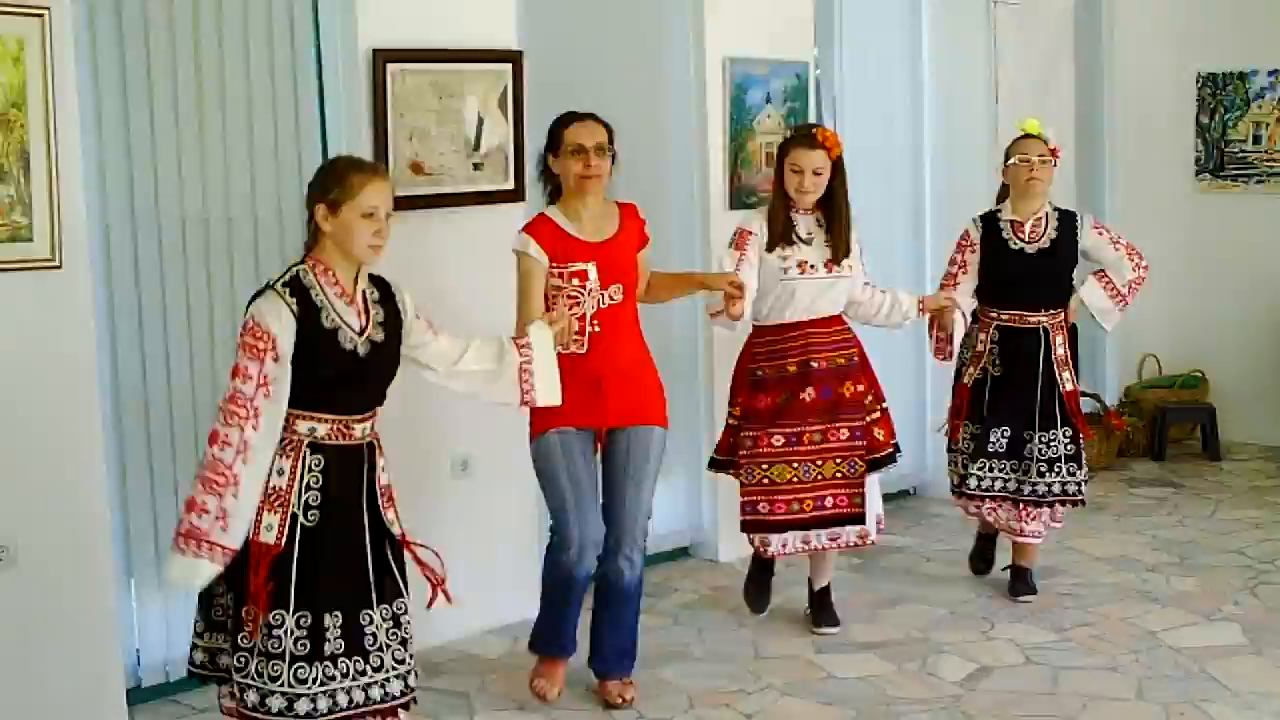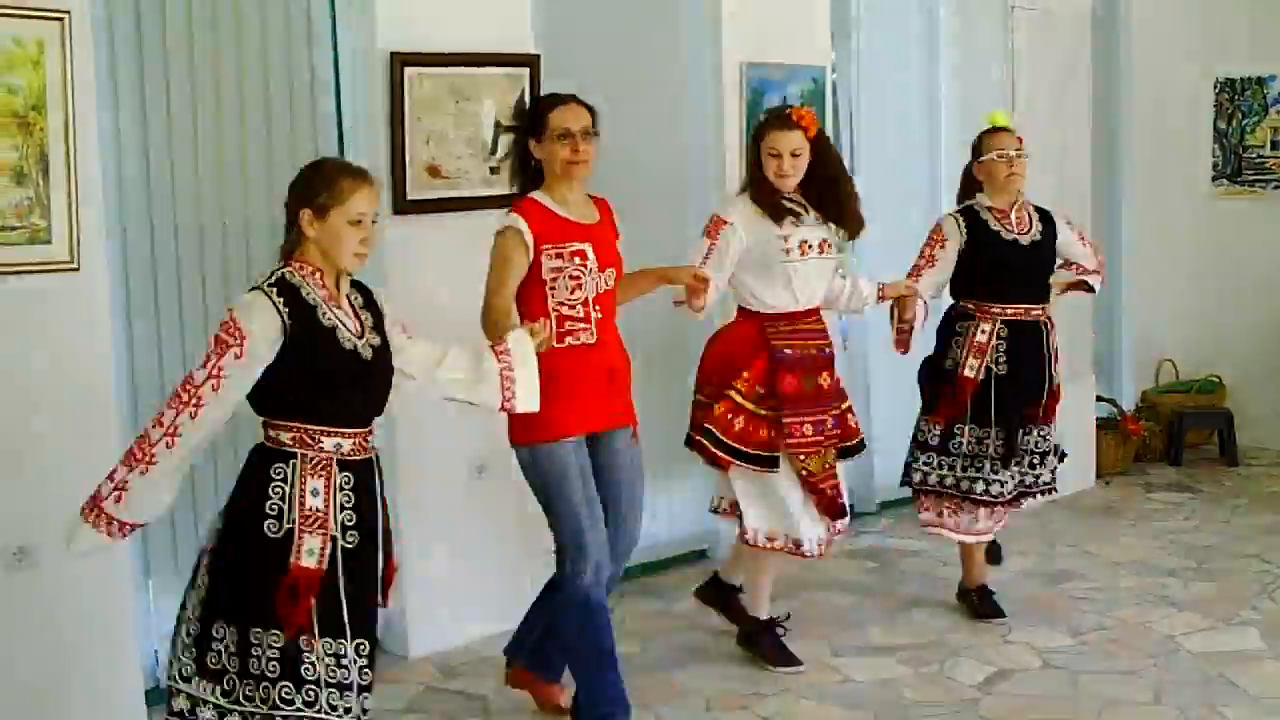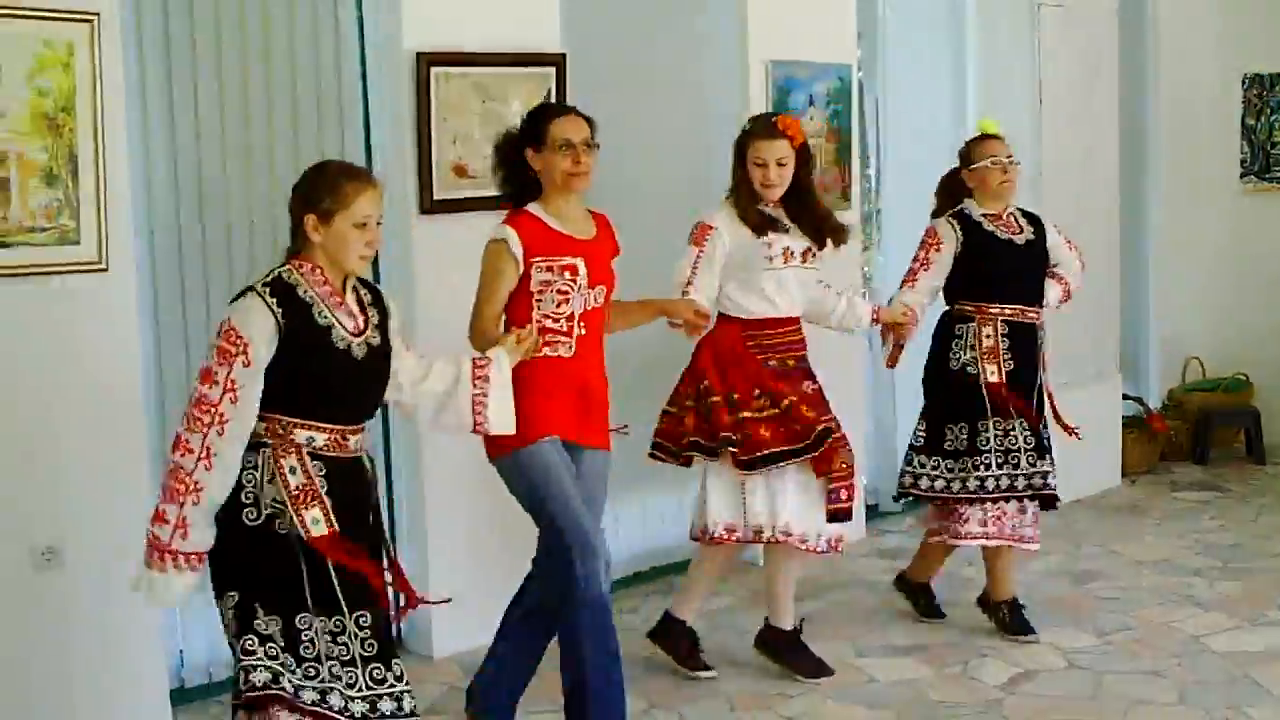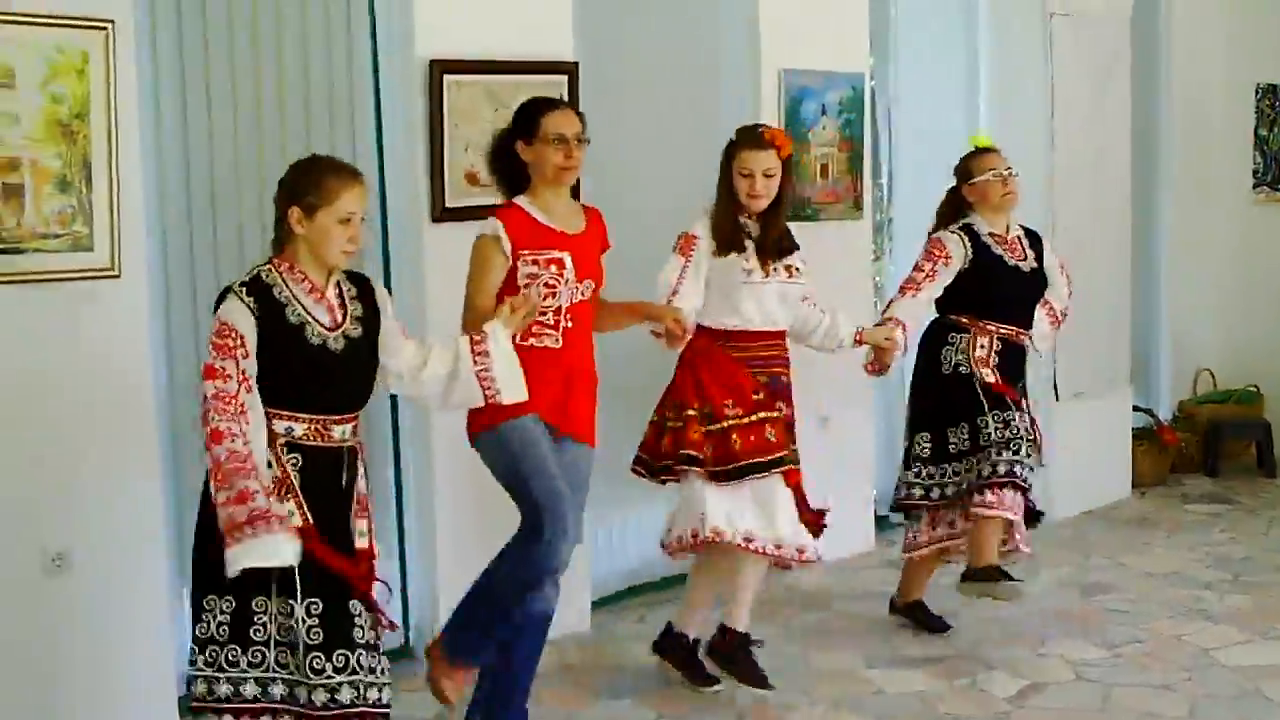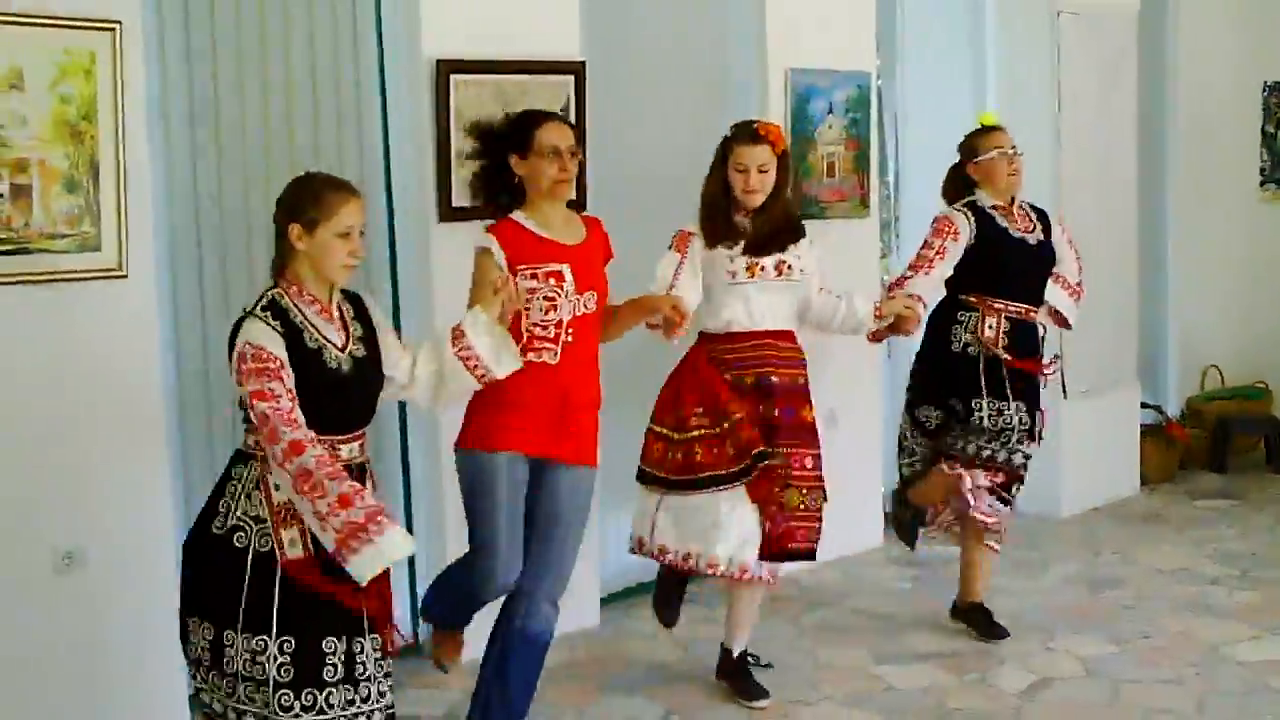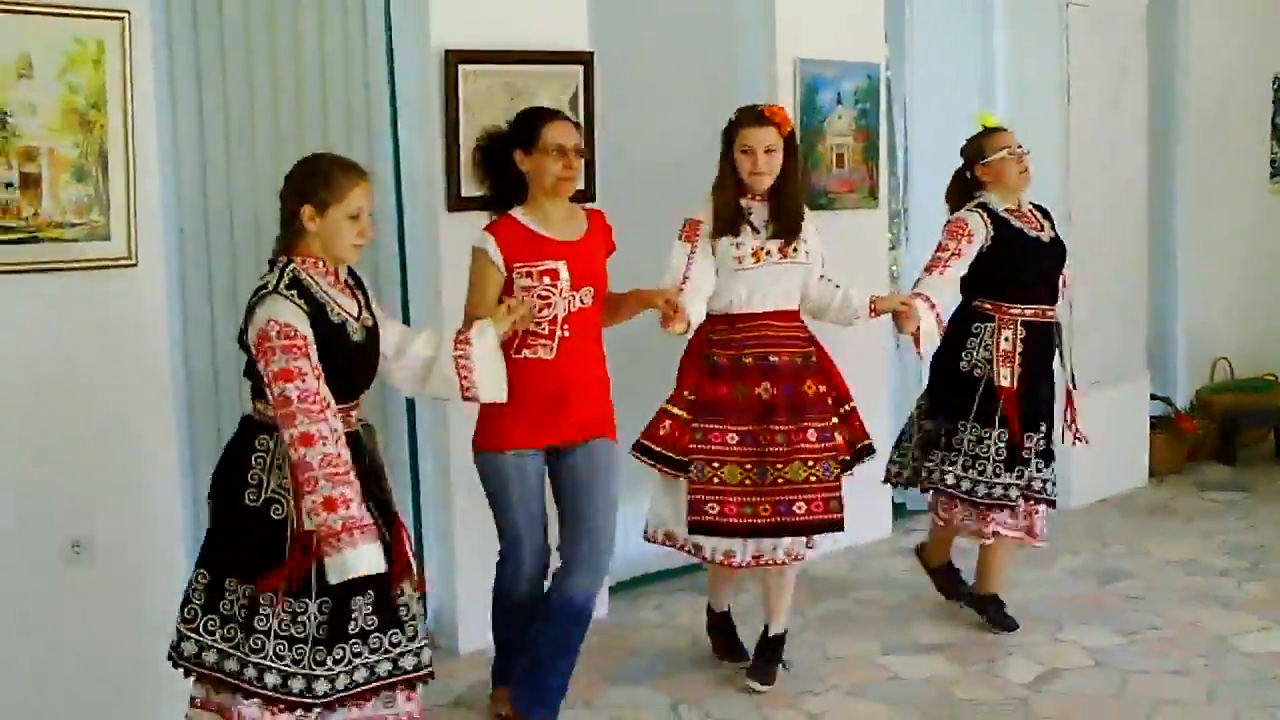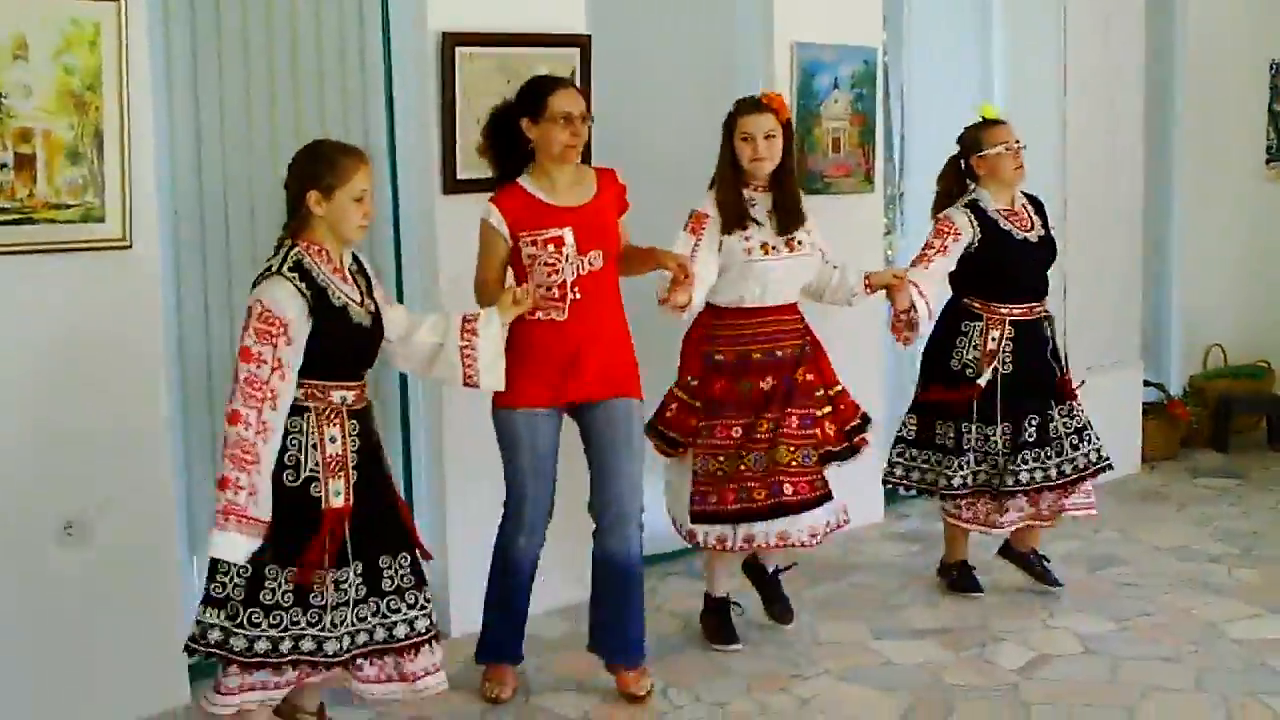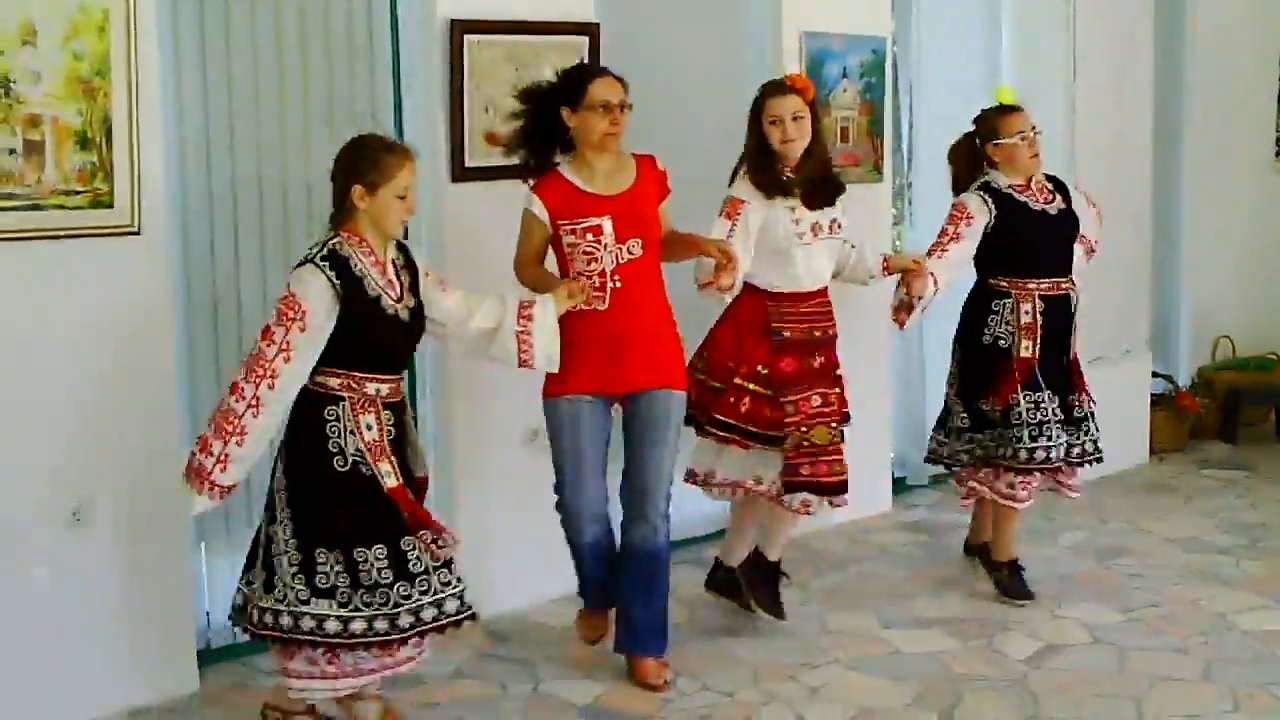
dt=0.2s
person 1, frame 1
left shoulder: (631, 221)
right shoulder: (538, 238)
right elbow: (529, 326)
left wrist: (704, 280)
left hip: (635, 396)
right hip: (564, 403)
left knee: (626, 541)
right knee: (578, 537)
left ankle: (613, 662)
right ankle: (553, 646)
person 1, frame 2
left shoulder: (603, 214)
right shoulder: (522, 224)
right elbow: (496, 313)
left wrist: (670, 275)
left hip: (611, 398)
right hip: (549, 409)
left knee: (618, 547)
right knee: (589, 557)
left ankle: (531, 657)
person 1, frame 3
left shoulder: (601, 231)
right shoulder: (515, 235)
right elbow: (481, 327)
left wrist: (666, 307)
left hip: (586, 417)
right hip: (527, 420)
left knee: (562, 569)
right knee: (585, 553)
person 1, frame 4
left shoulder: (593, 225)
right shoulder: (504, 229)
right elbow: (474, 318)
left wrist: (646, 310)
left hip: (573, 409)
right hip: (509, 402)
left knee: (548, 568)
right knee: (553, 522)
right ankle: (456, 646)
person 1, frame 5
left shoulder: (595, 237)
right shoulder: (498, 242)
left wrist: (647, 307)
right wrist: (500, 319)
left hip: (573, 430)
right hip: (502, 424)
left knee: (541, 590)
right knee: (496, 569)
right ankle: (443, 611)
person 1, frame 6
left shoulder: (597, 227)
right shoulder: (500, 239)
right elbow: (475, 328)
left wrist: (646, 298)
right wrist: (504, 326)
left hip: (587, 414)
right hip: (512, 419)
left knee: (593, 554)
right knee: (524, 559)
person 1, frame 7
left shoulder: (609, 188)
right shoulder: (507, 207)
right elbow: (486, 288)
left wrist: (658, 257)
left hip: (610, 370)
right hip: (532, 377)
left knee: (620, 511)
right knee: (527, 520)
left ankle: (622, 650)
right ankle: (501, 654)
person 1, frame 8
left shoulder: (651, 174)
right shoulder: (548, 195)
right elbow: (526, 267)
left wrist: (700, 244)
right wrist: (558, 292)
left hip: (655, 360)
right hip: (580, 364)
left knee: (649, 502)
right knee: (580, 499)
left ankle: (644, 640)
right ankle: (599, 594)
person 2, frame 1
left shoulder: (387, 299)
right shoulder: (281, 306)
left elbow: (452, 360)
right elbow: (244, 421)
left wrist: (540, 339)
right wrist: (209, 528)
left hip: (359, 486)
right hip: (290, 490)
left knee: (359, 640)
right knee: (283, 648)
person 2, frame 2
left shoulder: (366, 306)
right shoulder: (268, 309)
left elbow: (433, 366)
right elbow: (195, 410)
left wrist: (516, 350)
right wrist: (121, 501)
left hip: (354, 502)
right hip: (290, 505)
left knee: (329, 668)
person 2, frame 3
left shoulder: (370, 305)
right shoulder: (262, 309)
left elbow: (414, 383)
right elbow: (210, 428)
left wrist: (497, 360)
right wrist: (177, 539)
left hip: (344, 491)
right hip: (277, 499)
person 2, frame 4
left shoulder: (366, 298)
right shoulder: (244, 306)
left elbow: (418, 374)
right elbow: (230, 425)
left wrist: (497, 332)
right wrist: (254, 522)
left hip: (339, 487)
right hip: (272, 490)
left knee: (328, 644)
right knee: (261, 660)
person 2, frame 5
left shoulder: (358, 312)
right shoulder: (262, 333)
left elbow: (413, 376)
right elbow: (291, 447)
left wrist: (481, 323)
right wrist: (362, 528)
left hip: (341, 492)
right hip: (271, 517)
left knee: (334, 666)
person 2, frame 6
left shoulder: (349, 287)
right shoulder: (282, 307)
left elbow: (404, 356)
right elbow: (306, 426)
left wrist: (489, 331)
right wrist: (341, 527)
left hip: (348, 464)
right hip: (279, 479)
left knee: (366, 616)
right knee: (267, 634)
person 2, frame 7
left shoulder: (352, 272)
right shoulder: (286, 287)
left elbow: (411, 340)
right elbow: (255, 404)
left wrist: (498, 316)
right wrist: (239, 503)
left hip: (350, 451)
right hip: (302, 455)
left knee: (349, 596)
right knee: (290, 604)
person 2, frame 8
left shoulder: (400, 262)
right shoulder: (321, 277)
left elbow: (465, 317)
right elbow: (269, 376)
left wrist: (550, 307)
right wrist: (216, 464)
left hip: (383, 435)
right hip: (338, 444)
left knee: (345, 587)
right knee: (396, 579)
person 3, frame 1
left shoulder: (838, 229)
right shoulder: (757, 229)
left elbow: (859, 297)
right elbow: (736, 293)
left wrist: (920, 304)
right wrist: (729, 309)
left hip: (836, 359)
right hip: (775, 362)
left knee: (839, 477)
right knee: (778, 486)
left ankle: (820, 590)
right ankle: (765, 552)
person 3, frame 2
left shoulder: (820, 211)
right shoulder: (740, 214)
right elbow: (705, 275)
left wrist: (884, 291)
right wrist: (697, 296)
left hip: (808, 349)
right hip: (759, 351)
left knee: (800, 483)
right knee: (776, 486)
left ankle: (728, 581)
right ankle: (758, 620)
person 3, frame 3
left shoulder: (800, 223)
right shoulder: (722, 222)
left elbow: (812, 298)
right elbow: (693, 290)
left wrist: (875, 313)
left hip: (784, 359)
right hip: (737, 360)
left knee: (742, 507)
right knee: (779, 497)
left ankle: (676, 622)
right ankle: (781, 630)
person 3, frame 4
left shoulder: (783, 241)
right shoulder: (704, 236)
left elbow: (799, 318)
right elbow: (676, 301)
left wrist: (860, 335)
right wrist: (674, 325)
left hip: (770, 378)
right hip: (718, 373)
left knee: (747, 518)
right knee: (767, 508)
left ankle: (682, 637)
right ankle: (733, 633)
person 3, frame 5
left shoulder: (793, 235)
right shoulder: (697, 234)
left elbow: (816, 306)
right elbow: (676, 298)
left wrist: (877, 309)
right wrist: (669, 319)
left hip: (784, 378)
right hip: (718, 375)
left knee: (774, 517)
right knee: (733, 511)
left ankle: (734, 654)
right ankle: (676, 569)
person 3, frame 6
left shoulder: (797, 219)
right shoulder: (707, 220)
right elbow: (689, 289)
left wrist: (874, 304)
right wrist: (678, 315)
left hip: (791, 360)
right hip: (726, 359)
left knee: (796, 502)
right knee: (723, 498)
left ankle: (773, 637)
right ankle: (721, 612)
person 3, frame 7
left shoulder: (793, 204)
right shoulder: (712, 208)
left elbow: (814, 273)
right elbow: (691, 274)
left wrist: (868, 280)
right wrist: (681, 294)
left hip: (789, 345)
right hip: (726, 349)
left knee: (789, 480)
right knee: (730, 485)
left ankle: (763, 561)
right ankle: (718, 602)
person 3, frame 8
left shoulder: (822, 184)
right shoulder: (748, 191)
right elbow: (729, 259)
left wrist: (889, 264)
right wrist: (719, 276)
left hip: (811, 326)
right hip: (764, 329)
left knee: (772, 464)
right knee: (802, 456)
left ankle: (731, 567)
right ankle: (763, 559)
person 4, frame 1
left shoulder: (1076, 226)
right shoulder: (980, 229)
left elbow: (1133, 267)
right elbow: (955, 291)
left wrist: (1080, 303)
right wrist: (945, 329)
left hip: (1047, 354)
right hip: (989, 352)
left knee: (1041, 459)
right knee: (983, 451)
left ankle: (1023, 563)
right ankle: (989, 525)
person 4, frame 2
left shoulder: (1049, 223)
right shoulder: (958, 225)
left elbow: (1088, 260)
right elbow: (924, 279)
left wrist: (1066, 281)
right wrist: (908, 312)
left hip: (1030, 350)
right hip: (974, 347)
left knee: (1013, 458)
right knee: (972, 454)
right ankle: (973, 580)
person 4, frame 3
left shoulder: (1036, 228)
right shoulder: (951, 229)
left elbow: (1071, 268)
right elbow: (917, 286)
left wrist: (1035, 305)
left hip: (1020, 356)
right hip: (970, 355)
left knee: (995, 470)
right knee: (989, 465)
left ankle: (918, 574)
right ankle: (1000, 593)
person 4, frame 4
left shoulder: (1034, 242)
right shoulder: (955, 241)
left elbow: (1059, 294)
right elbow: (915, 295)
left wrist: (1029, 333)
right wrist: (891, 339)
left hip: (1003, 369)
right hip: (959, 361)
left knee: (975, 473)
right knee: (998, 457)
left ankle: (909, 593)
right ankle: (981, 563)
person 4, frame 5
left shoulder: (1042, 220)
right shoulder: (959, 220)
left elbow: (1067, 268)
right elbow: (925, 271)
left wrist: (1046, 308)
right wrist: (905, 309)
left hip: (1019, 352)
right hip: (969, 344)
left knee: (995, 461)
right knee: (986, 443)
left ankle: (970, 598)
right ankle: (914, 495)
person 4, frame 6
left shoulder: (1042, 217)
right shoulder: (972, 222)
right elbow: (941, 274)
left wrist: (1043, 309)
right wrist: (917, 314)
left hip: (1034, 351)
right hip: (985, 351)
left knee: (1020, 469)
right knee: (978, 464)
left ankle: (987, 586)
right ankle: (937, 552)
person 4, frame 7
left shoulder: (1036, 209)
right shoulder: (962, 219)
right elbow: (929, 268)
left wrist: (1030, 300)
right wrist: (908, 298)
left hip: (1031, 344)
right hip: (977, 345)
left knee: (1046, 447)
right knee: (975, 457)
left ankle: (1023, 544)
right ankle: (953, 558)
person 4, frame 8
left shoulder: (1059, 190)
right shoulder: (980, 204)
left elbow: (1090, 226)
right elbow: (944, 256)
left wrist: (1068, 273)
right wrist: (915, 286)
left hip: (1052, 326)
right hip: (1003, 330)
left knee: (1044, 439)
right knee: (1017, 439)
left ankle: (982, 538)
right ankle: (1003, 556)
